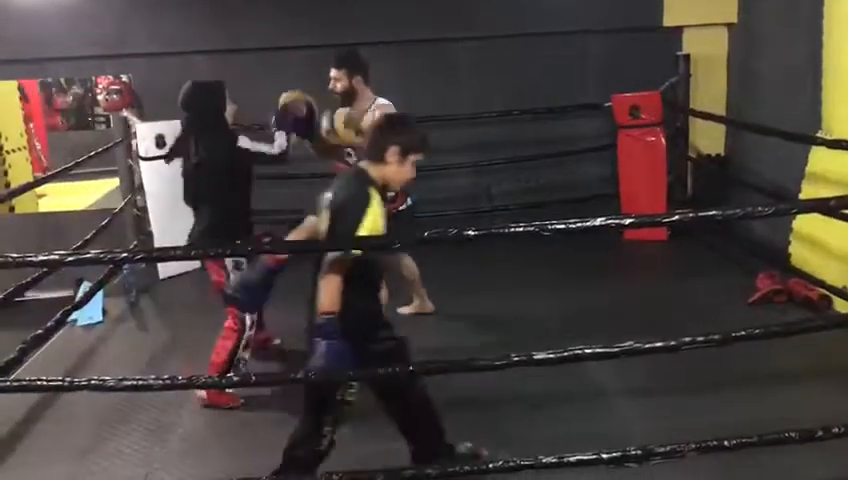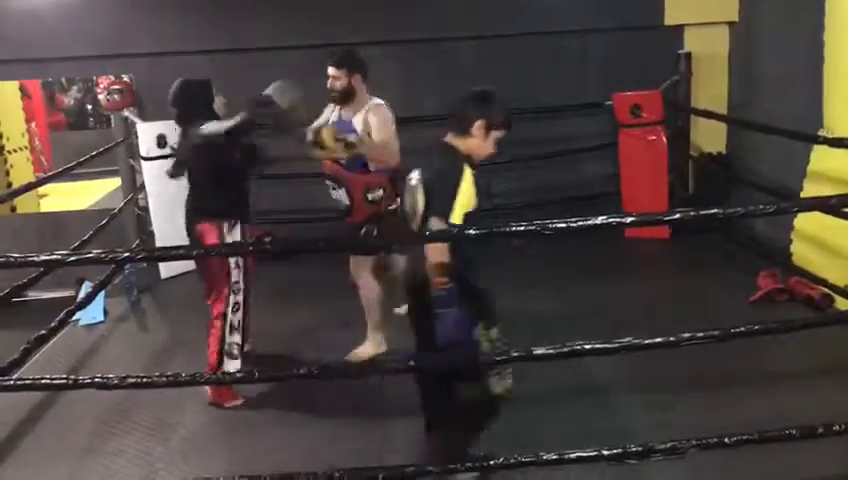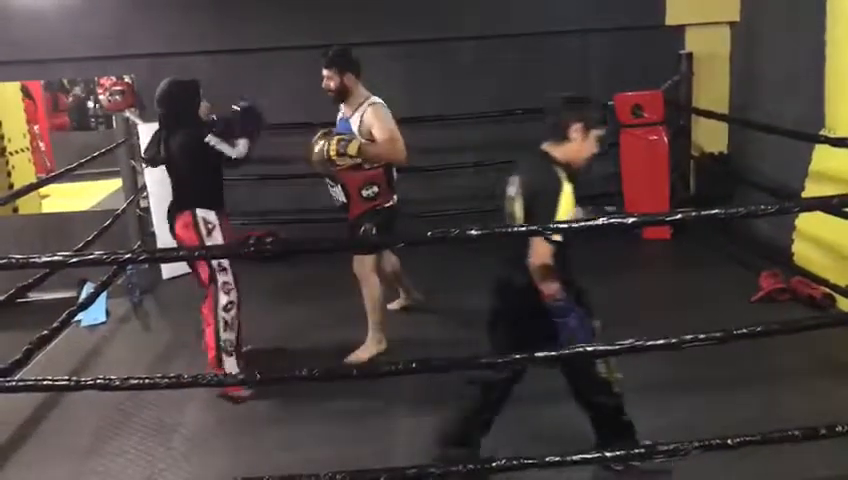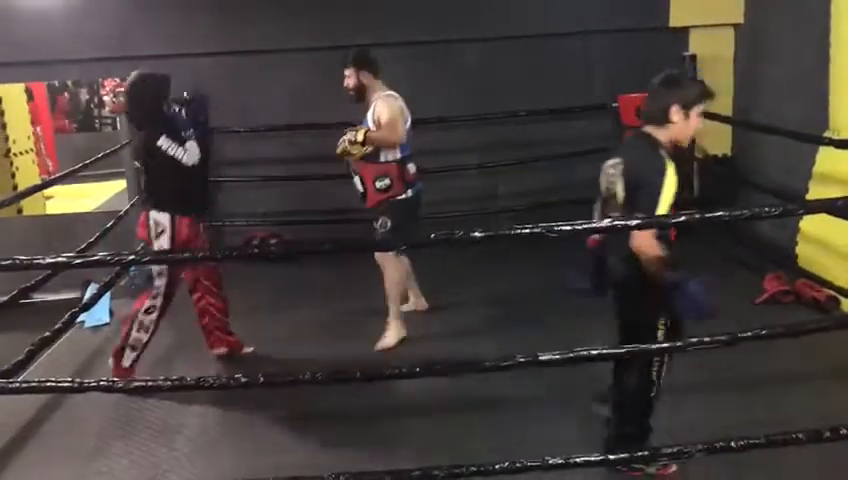
dt=0.3s
person 1, frame 1
left shoulder: (349, 184)
right shoulder: (363, 200)
left elbow: (317, 233)
right elbow: (334, 267)
right wrist: (327, 331)
left hip: (363, 314)
right hip: (350, 323)
left knee: (402, 382)
right knee: (325, 409)
person 1, frame 2
left shoulder: (431, 162)
right shoulder: (457, 171)
right elbow: (436, 238)
right wrist: (447, 299)
left hip: (422, 286)
right hip: (446, 291)
left knee: (438, 372)
right knee: (490, 377)
left ankle: (445, 453)
right ankle: (449, 456)
person 1, frame 3
left shoulder: (530, 170)
right shoulder: (554, 182)
right elbow: (540, 255)
right wrist: (563, 310)
left hip: (515, 288)
right hip: (540, 297)
left knee: (503, 371)
right knee: (592, 375)
left ankle: (457, 442)
right ankle: (620, 449)
person 1, frame 4
left shoulder: (628, 148)
right shoulder: (658, 165)
left elbow: (609, 205)
right elbow: (642, 239)
left wrist: (598, 244)
right wrist: (675, 281)
left hip: (618, 267)
right hip: (639, 278)
left knee: (640, 351)
right knee: (644, 361)
left ankle: (617, 408)
right ankle: (624, 448)
person 2, frame 1
left shoulder: (195, 143)
right shoulder: (222, 145)
right elbow: (276, 151)
left hip: (224, 236)
right hip: (221, 241)
right knee: (244, 313)
left ankle: (257, 338)
right ankle: (215, 386)
person 2, frame 2
left shoulder: (209, 137)
right shoulder: (200, 134)
left elbow: (243, 162)
right elbow: (217, 132)
left wrist: (248, 147)
right wrist: (262, 106)
left hip: (203, 220)
right hip: (221, 222)
left knee: (219, 294)
right knee: (231, 297)
left ankle: (225, 354)
right ankle: (220, 383)
person 2, frame 3
left shoulder: (169, 136)
right shoulder: (195, 134)
right elbow: (235, 153)
right wrist: (246, 128)
left hip: (184, 216)
right hip: (201, 215)
left knee: (214, 287)
right knee: (223, 290)
left ankle: (227, 351)
right ankle: (225, 373)
person 2, frame 4
left shoulder: (164, 127)
right shoulder: (151, 135)
left elbow: (195, 159)
right elbow: (192, 158)
left wrist: (189, 120)
right wrist: (187, 125)
left hip: (186, 216)
right hip: (164, 219)
left knee: (207, 276)
right knee: (158, 294)
left ankle: (222, 341)
right ankle: (123, 363)
person 3, frame 1
left shoulder: (382, 113)
right shoulder: (347, 113)
left wrist: (345, 137)
left hip: (389, 204)
right knee: (396, 253)
right ankle: (421, 300)
person 3, frame 2
left shoulder: (377, 112)
right shoulder: (334, 108)
left elbow: (391, 158)
right elbow: (313, 137)
left wrist: (349, 141)
right wrist: (318, 135)
left knee: (360, 269)
right knee: (388, 253)
left ankle: (375, 339)
person 3, frame 3
left shoulder: (374, 111)
right shoulder: (344, 108)
left elbow: (397, 153)
left wrist: (353, 148)
right wrist: (324, 148)
left hip: (375, 202)
right hip: (356, 201)
left knee: (363, 268)
right knee: (379, 254)
left ankle: (375, 338)
right ankle: (408, 293)
person 3, frame 4
left shoulder: (387, 103)
right shoulder: (376, 104)
left elbow: (395, 136)
left wrist: (360, 136)
right wrist: (354, 149)
left hip: (397, 196)
right hip: (387, 194)
left knee: (385, 255)
right knee: (392, 251)
left ankle: (394, 325)
right ankle: (417, 299)
